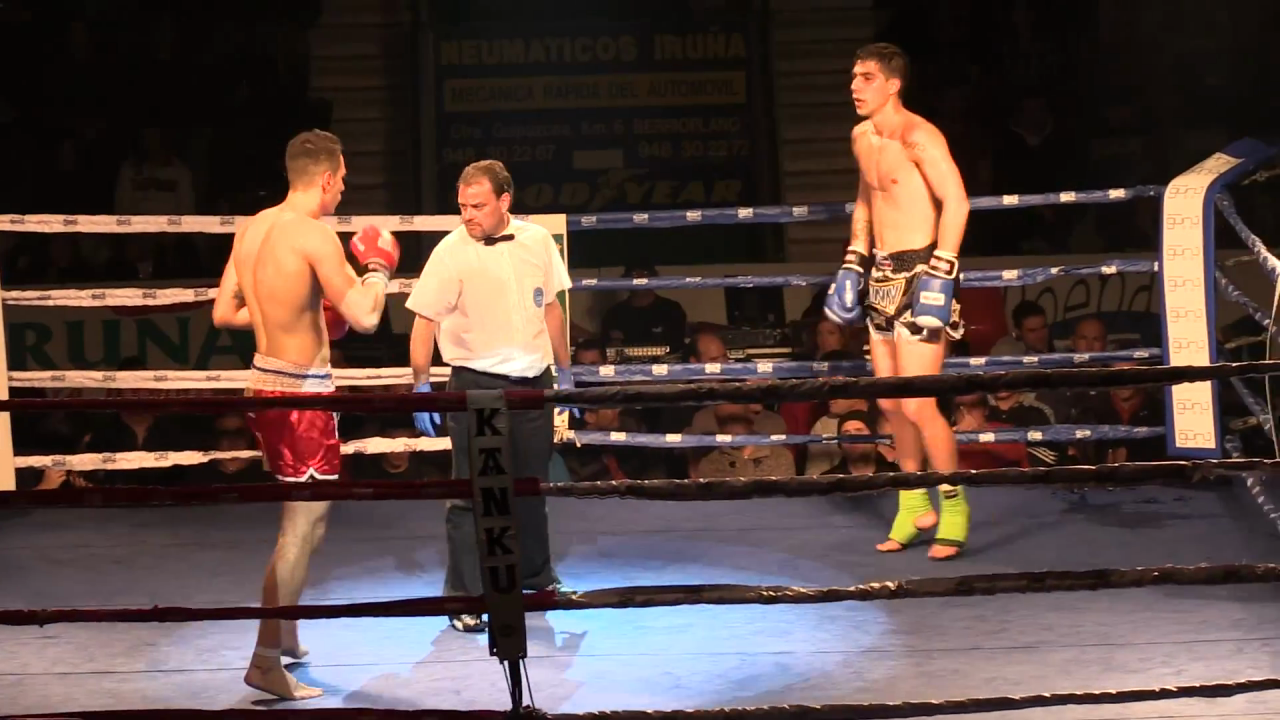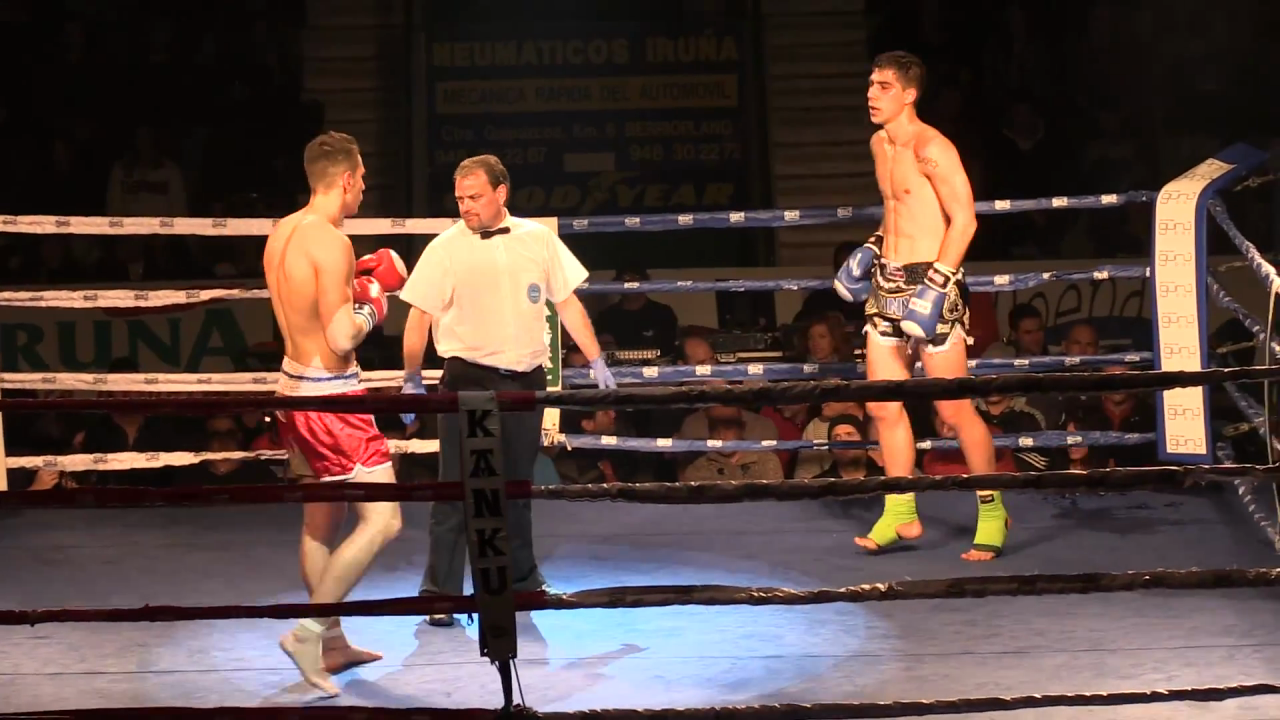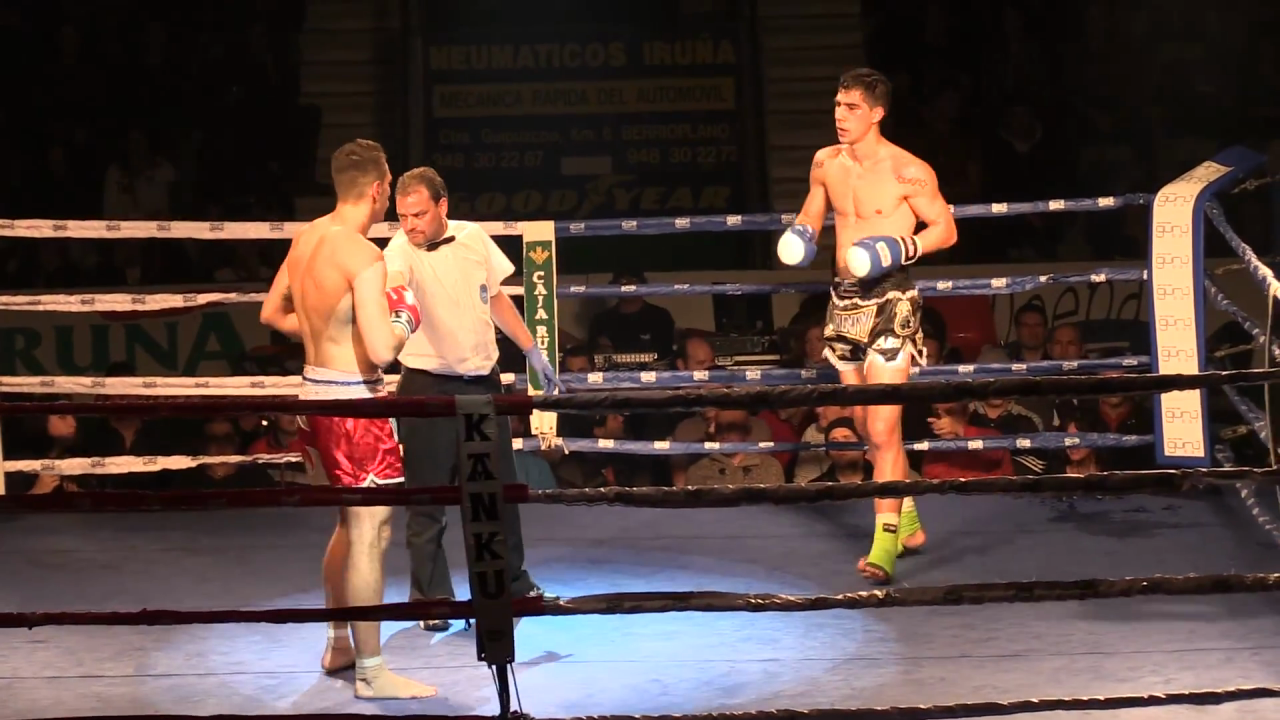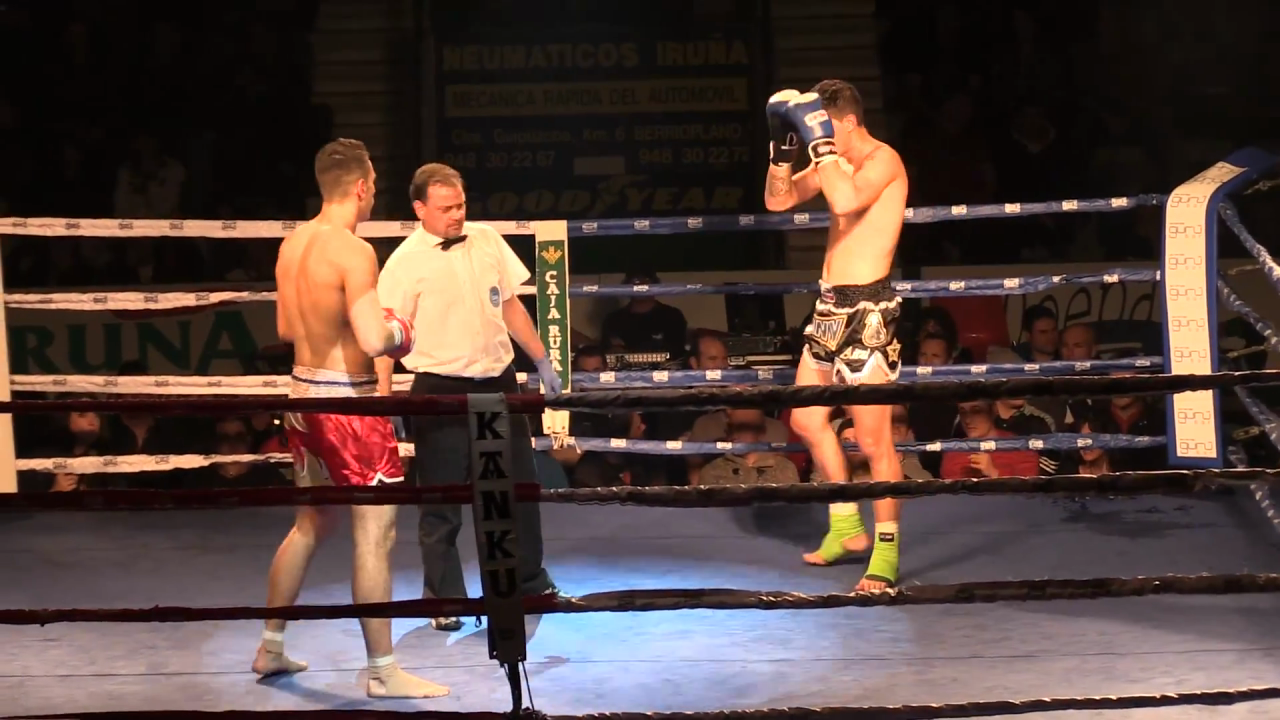
dt=0.5s
person 1, frame 1
left shoulder: (252, 229)
right shoulder: (316, 236)
left elbow: (224, 314)
right elbow: (366, 317)
right wrist: (378, 268)
left hip: (264, 384)
right hip: (301, 393)
left knee: (299, 512)
right knee: (303, 531)
left ankle: (280, 628)
right ankle: (266, 662)
person 1, frame 2
left shoulder: (282, 233)
right shoulder: (331, 242)
right elbow: (341, 339)
left wrist: (356, 285)
right wrist: (373, 306)
left hip: (294, 389)
right hip: (329, 399)
left knee: (321, 520)
right knee: (384, 519)
left ankle: (332, 638)
right ankle: (308, 633)
person 1, frame 3
left shoulder: (307, 239)
right shoulder: (362, 255)
left elbow: (272, 314)
right elbow: (381, 352)
right wrist: (405, 316)
left hip: (316, 394)
right hip: (352, 403)
left knee: (349, 524)
right knee: (371, 536)
left ankle: (339, 644)
right ankle: (371, 673)
person 1, frame 4
left shoulder: (292, 244)
right shoulder: (354, 251)
right elbow: (370, 344)
right wrist: (395, 331)
left hip: (303, 396)
right hip: (347, 405)
left knee: (308, 525)
right knee: (375, 539)
left ankle: (269, 647)
right ankle: (384, 671)
person 2, frame 1
left shoulder: (918, 134)
right shoulder: (861, 136)
left elbow: (956, 202)
left wrist: (940, 276)
right wrist: (852, 266)
left hip: (920, 277)
right hip: (882, 277)
left knee: (915, 404)
right knee: (889, 402)
left ankle: (954, 510)
right ankle: (914, 506)
person 2, frame 2
left shoulder: (931, 147)
right shoulder: (879, 145)
left elbow: (964, 219)
left wrist: (937, 283)
left hip: (929, 288)
right hip: (886, 288)
left knee: (953, 411)
right knee: (882, 404)
left ankle: (993, 513)
right ankle: (900, 512)
person 2, frame 3
left shoulder: (908, 169)
right shoulder: (826, 163)
left elbow: (946, 231)
right elbow: (810, 218)
left wrist: (897, 248)
right wrist: (800, 236)
left hip: (889, 306)
right hip: (844, 304)
left knee: (882, 429)
right knee: (865, 424)
left ankle: (885, 547)
right ankle: (903, 528)
person 2, frame 4
left shoulder: (882, 159)
right shoulder: (831, 157)
left elbow: (844, 201)
right elbow: (777, 200)
left wrist: (820, 139)
right wrist: (782, 141)
left hip: (864, 310)
right hip: (828, 306)
left knee: (873, 439)
right knee: (806, 421)
left ankle: (885, 554)
right ankle: (846, 525)
person 3, frame 1
left shoulder: (538, 241)
right shoulder: (451, 252)
right elbow: (424, 323)
left wrist: (565, 372)
right wrist: (421, 388)
left hip: (533, 382)
right hip: (477, 385)
left knee: (532, 484)
right knee: (472, 493)
left ankle: (536, 576)
right ankle: (464, 597)
person 3, frame 2
left shoulder: (538, 238)
right shoulder: (445, 247)
left elbow: (567, 304)
right elbow: (420, 314)
left wrist: (597, 362)
right wrist: (411, 375)
left hip: (525, 379)
right hip: (467, 379)
left knee: (517, 485)
right knee: (456, 489)
left ankle: (522, 579)
right ankle: (441, 591)
person 3, frame 3
left shoulder: (473, 237)
right shoulder: (400, 253)
left elbow: (496, 299)
right elbow: (395, 289)
left wrist: (533, 352)
left hip: (484, 380)
right hip: (428, 386)
left knee: (500, 485)
left ankle: (512, 581)
right ankle: (431, 596)
person 3, frame 4
left shoulder: (488, 240)
right shoulder: (406, 261)
left elbow: (512, 305)
left wrist: (543, 360)
right wrist: (385, 396)
left hip: (498, 382)
right hip: (440, 389)
left knee: (520, 484)
right knee: (442, 499)
left ankle: (531, 582)
right ankle: (443, 598)
